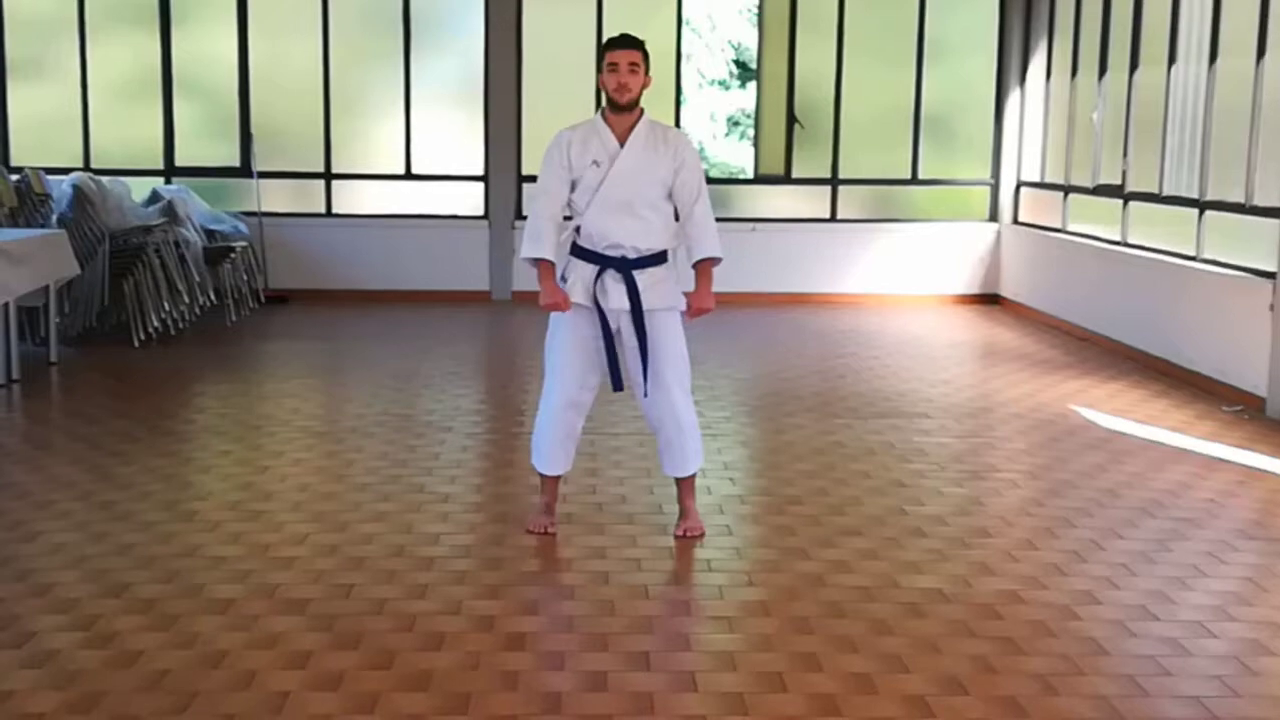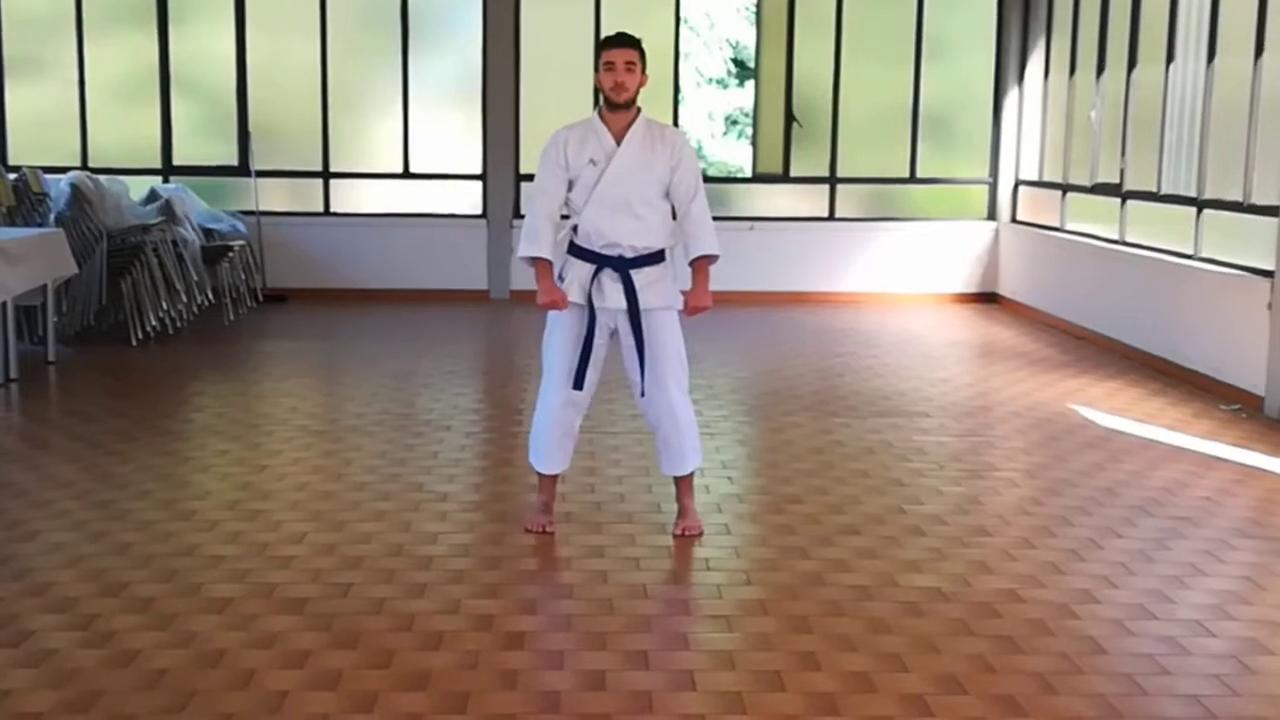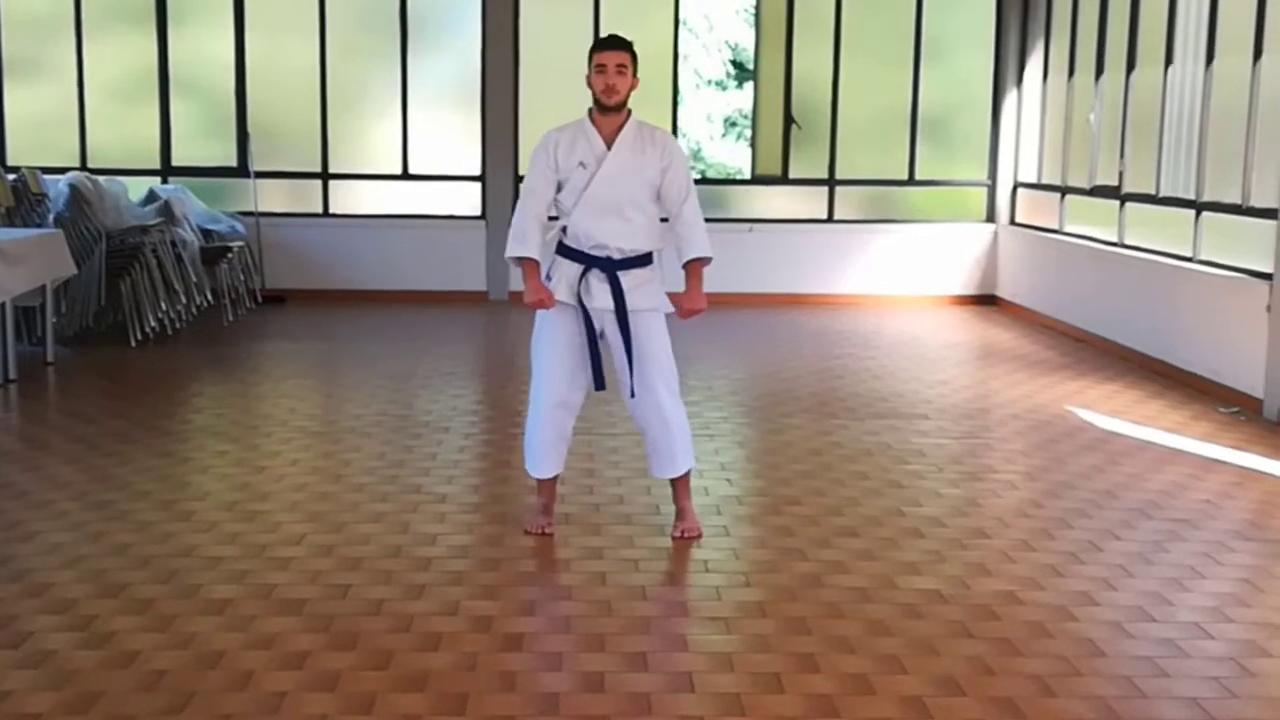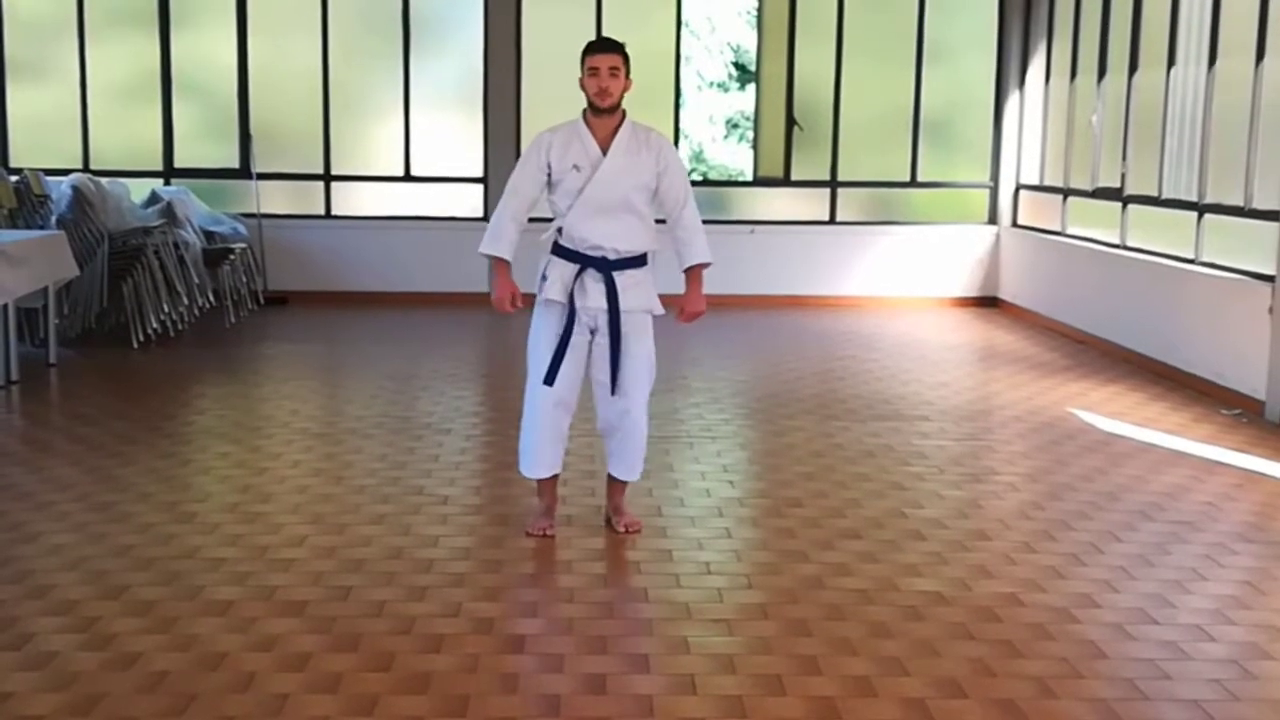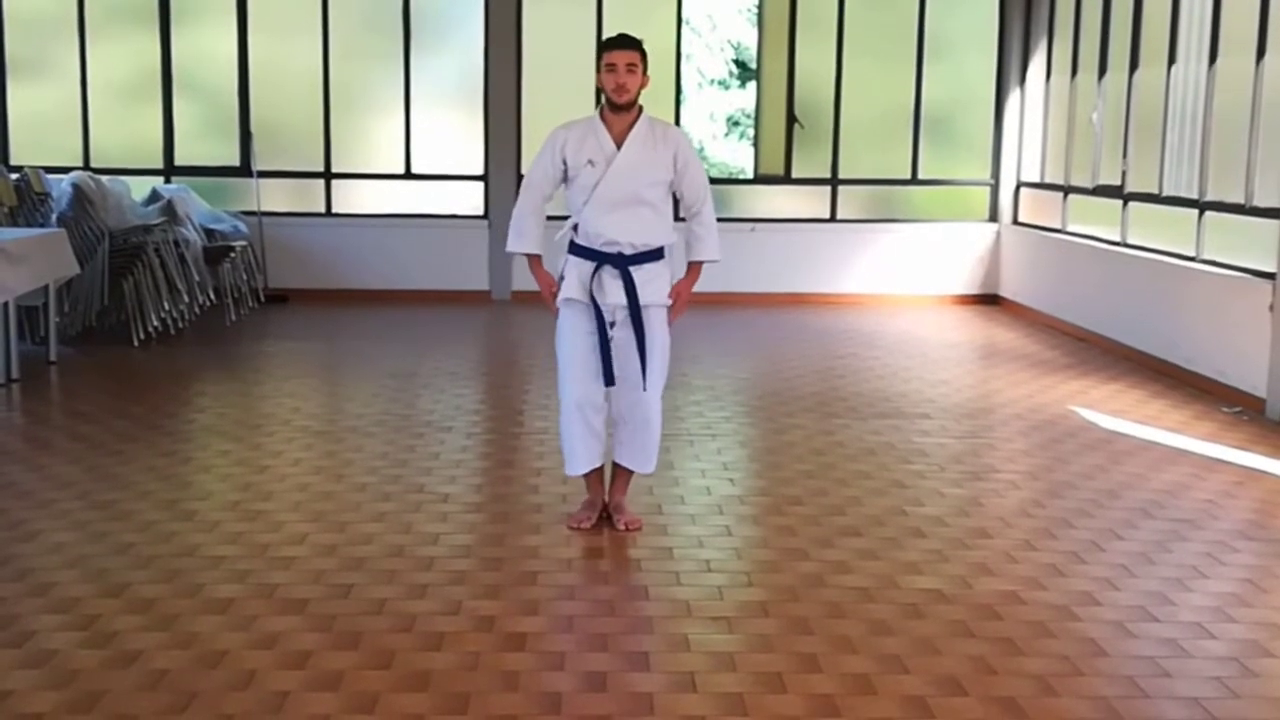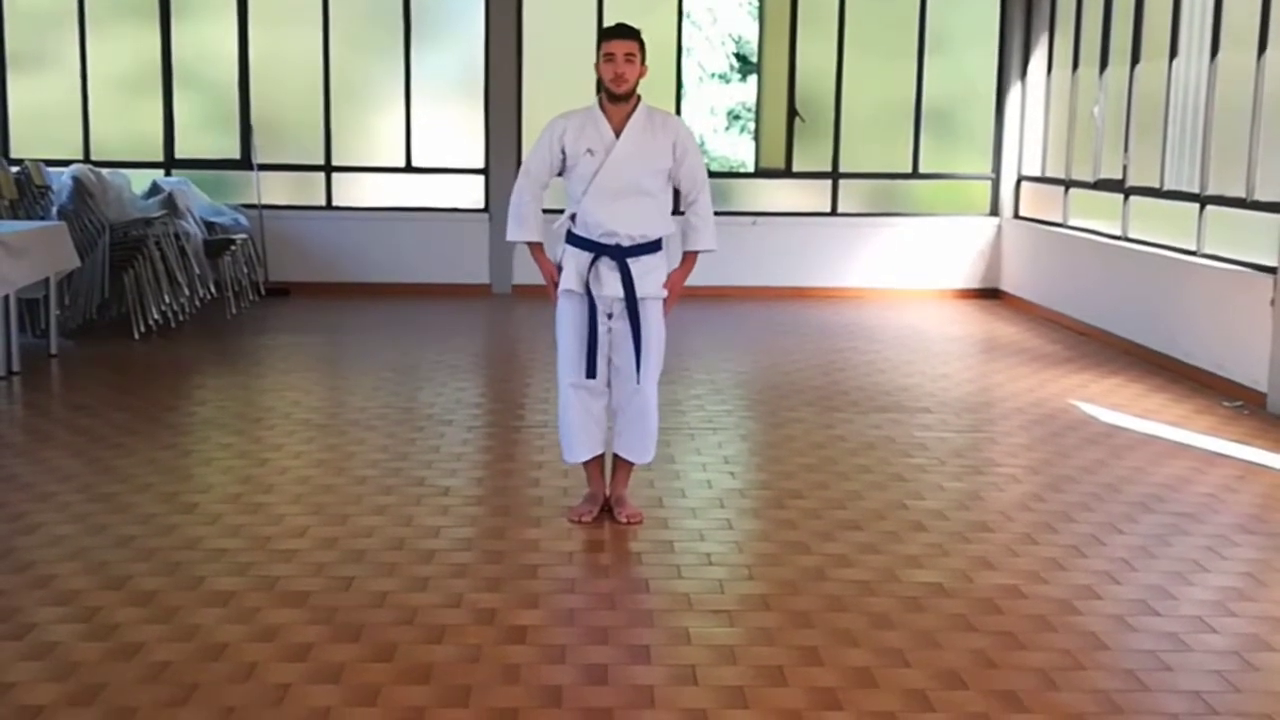
dt=0.5s
person 1, frame 1
left shoulder: (674, 145)
right shoulder: (570, 143)
left elbow: (696, 214)
right elbow: (545, 214)
left wrist: (703, 283)
right wrist: (547, 280)
left hip: (651, 283)
right hip: (584, 280)
left knee: (669, 395)
right knee: (563, 394)
left ankle: (687, 503)
right ankle: (548, 500)
person 1, frame 2
left shoulder: (671, 143)
right shoulder: (567, 142)
left elbow: (693, 212)
right elbow: (543, 212)
left wrist: (701, 281)
right wrist: (545, 279)
left hip: (649, 281)
right hip: (582, 278)
left knee: (667, 394)
right knee: (561, 391)
left ankle: (686, 501)
right ankle: (545, 497)
person 1, frame 3
left shoulder: (660, 146)
right shoulder: (557, 143)
left elbow: (685, 214)
right elbow: (531, 212)
left wrist: (694, 284)
right wrist: (531, 278)
left hip: (635, 282)
right hip: (569, 280)
left knee: (657, 396)
right knee: (552, 395)
left ankle: (684, 504)
right ankle: (545, 500)
person 1, frame 4
left shoulder: (655, 147)
right shoulder: (551, 143)
left elbow: (683, 215)
right elbow: (513, 208)
left wrist: (694, 285)
right wrist: (501, 274)
left hip: (629, 285)
right hip: (565, 281)
left knee: (627, 400)
right knee: (547, 394)
left ankle: (615, 500)
right ankle: (546, 502)
person 1, frame 5
left shoulder: (672, 142)
right shoulder: (567, 139)
left elbow: (700, 210)
right elbow: (530, 203)
left wrist: (690, 279)
right wrist: (538, 272)
left hip: (646, 280)
right hip: (583, 277)
left knee: (640, 393)
right knee: (580, 392)
left ankle: (618, 497)
right ankle: (594, 494)
person 1, frame 6
left shoulder: (670, 131)
right shoulder: (566, 128)
left elbow: (698, 199)
right elbow: (527, 190)
left wrist: (684, 268)
right wrist: (542, 260)
left hip: (644, 270)
right hip: (581, 268)
left knee: (638, 383)
right knee: (580, 380)
left ankle: (620, 490)
right ankle: (594, 488)
